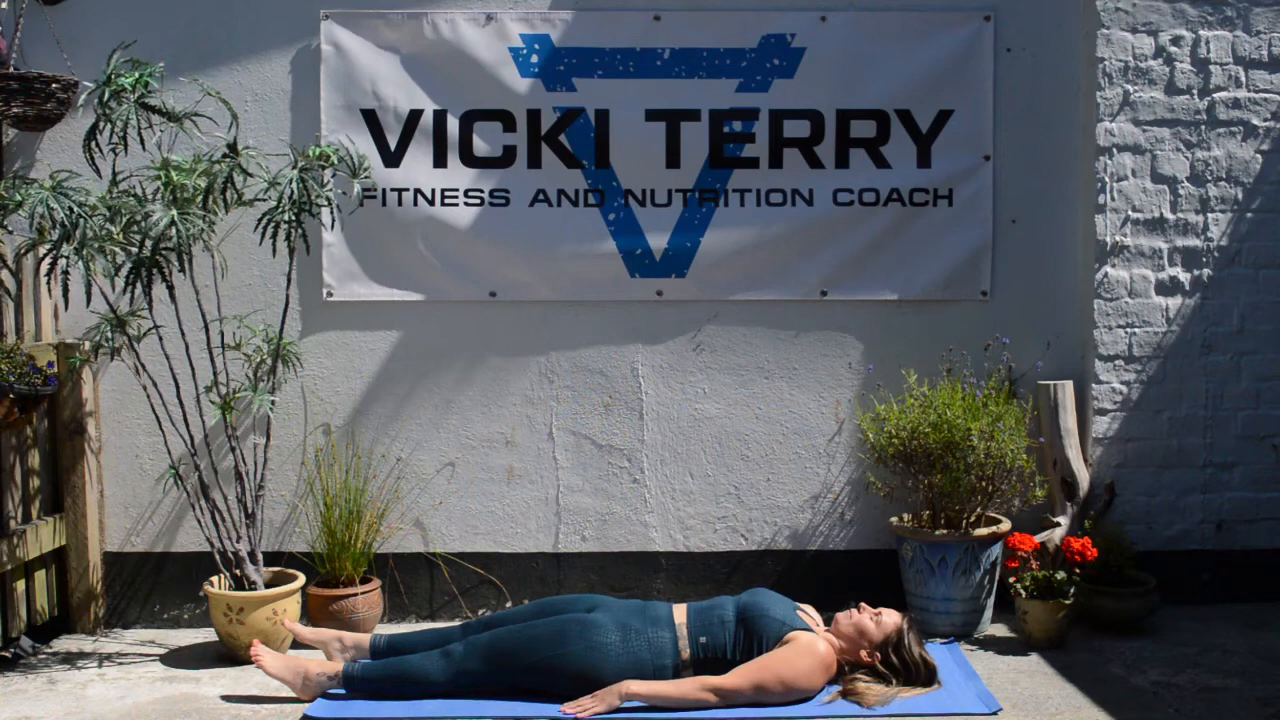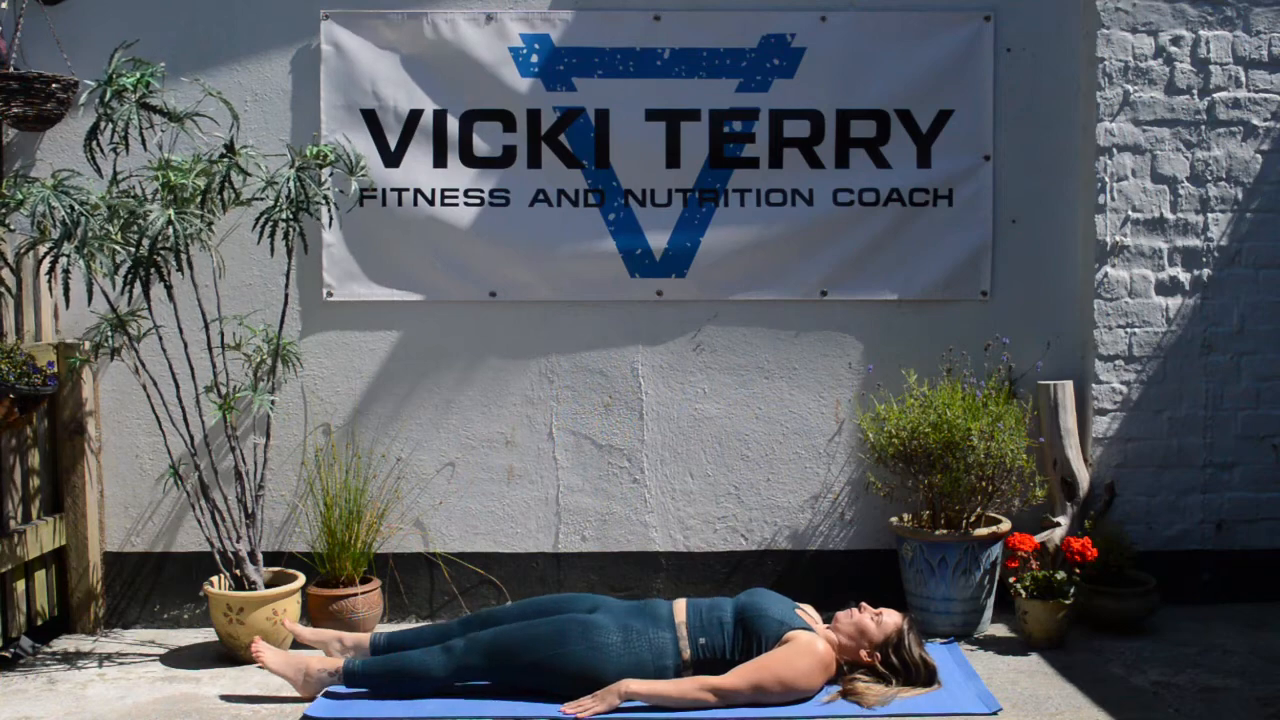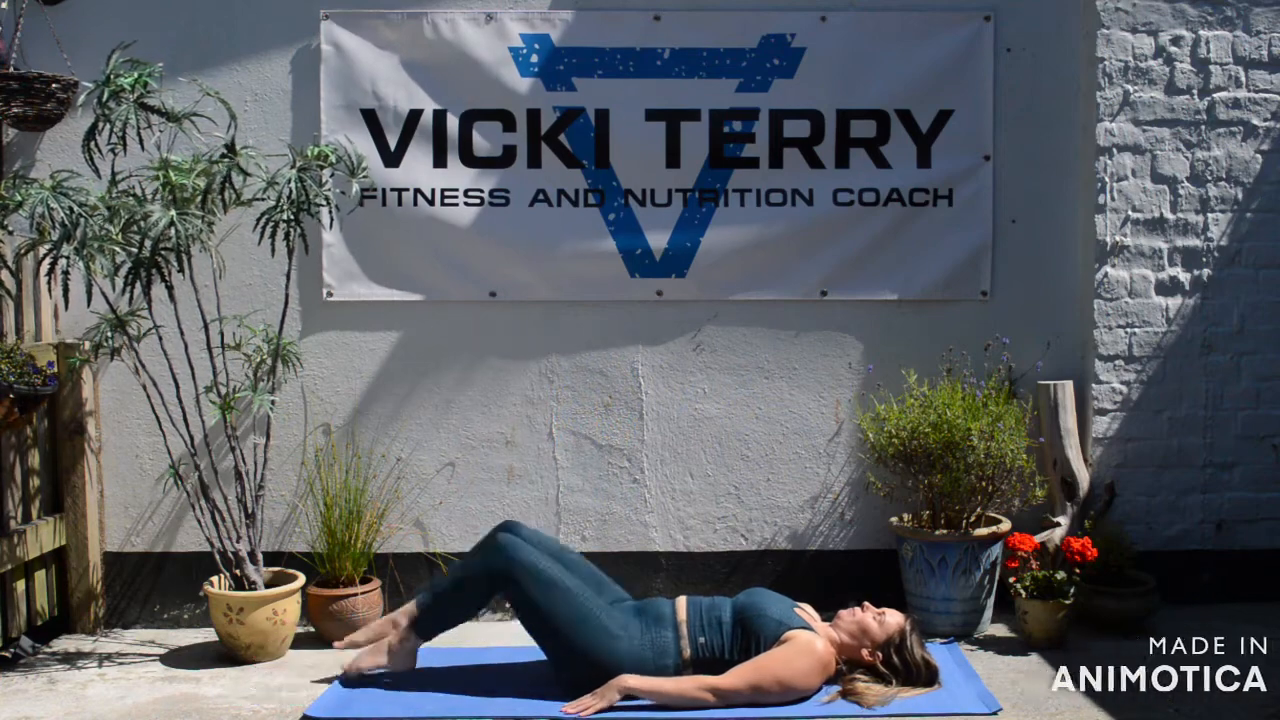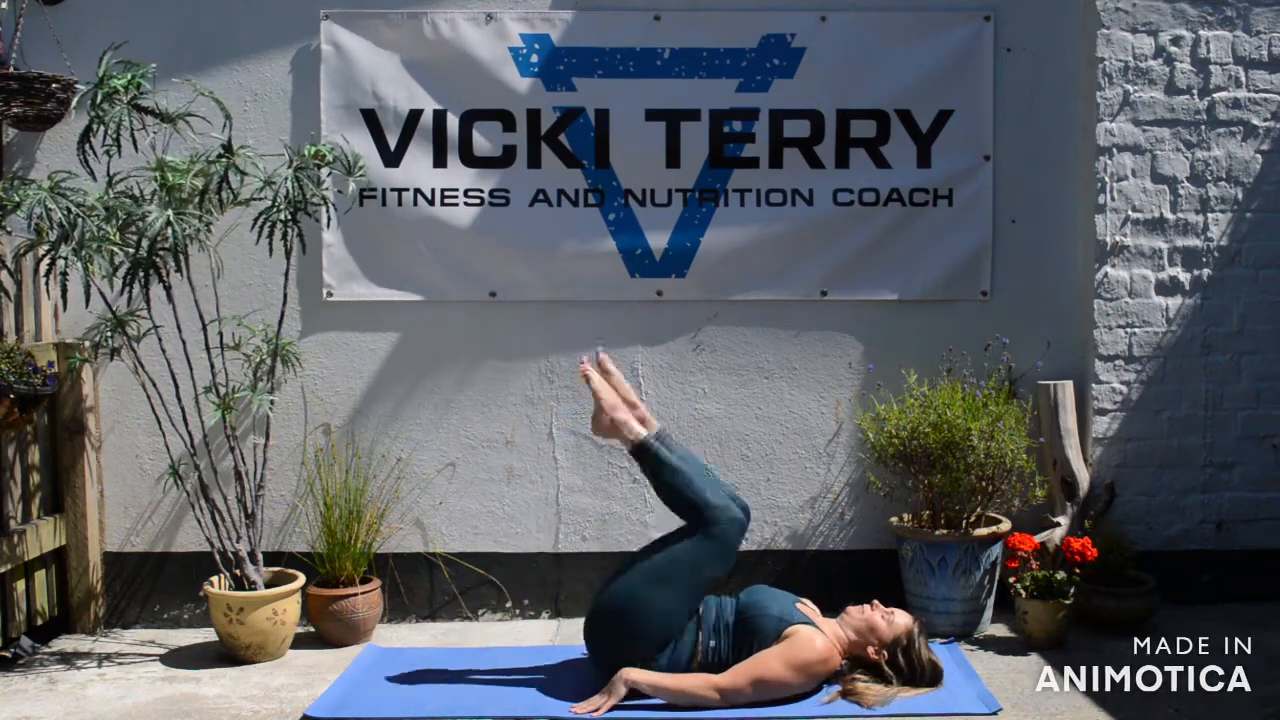
dt=0.5s
person 1, frame 1
left shoulder: (814, 662)
right shoulder: (808, 621)
left hip: (625, 652)
right hip: (638, 615)
left knee: (469, 663)
right knee: (483, 628)
right ankle: (356, 645)
person 1, frame 2
left shoulder: (813, 662)
right shoulder: (807, 620)
left hip: (624, 651)
right hip: (632, 615)
left knee: (467, 654)
right knee: (485, 618)
right ankle: (352, 643)
person 1, frame 3
left shoulder: (813, 658)
right shoulder: (810, 620)
left hip: (626, 652)
right hip: (641, 613)
left knee: (507, 550)
right knee: (515, 537)
left ankle: (403, 633)
right ankle: (409, 620)
person 1, frame 4
left shoulder: (818, 658)
right shoulder: (809, 615)
left elbow: (721, 688)
left wrist: (631, 676)
left hip: (632, 633)
right hip: (640, 642)
left knee: (725, 519)
left ankle: (634, 432)
right ankle: (637, 429)
